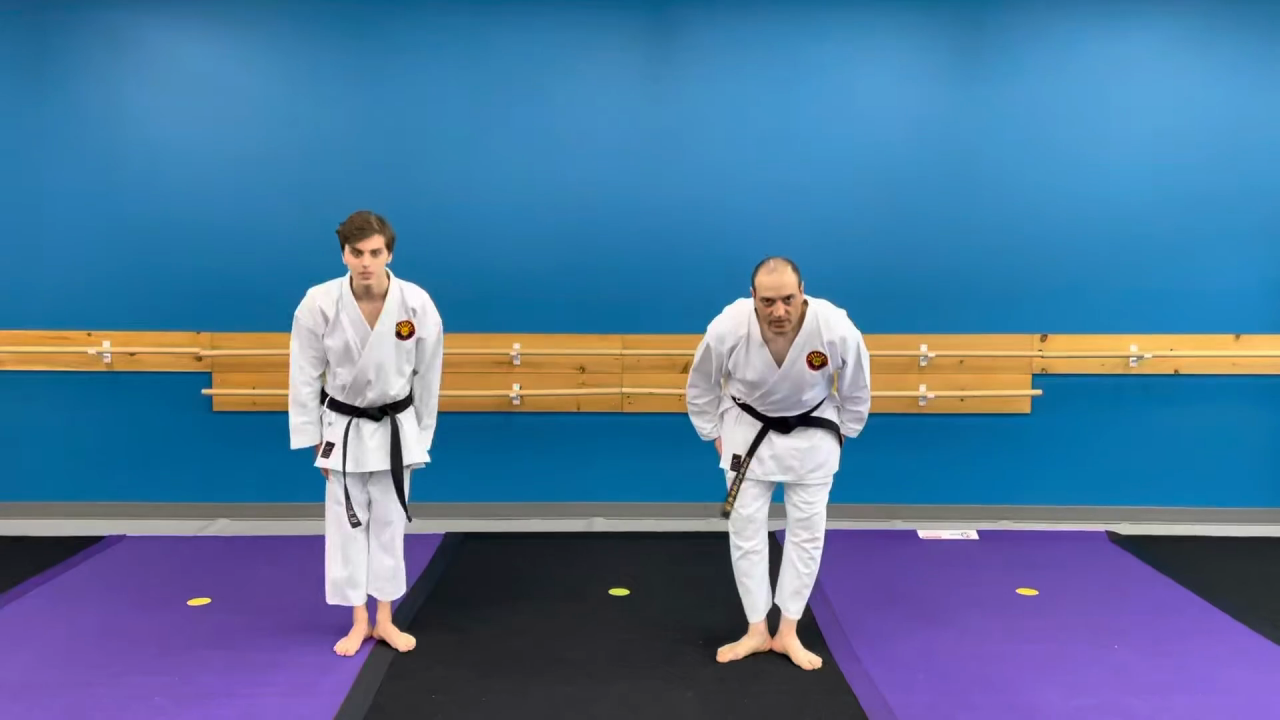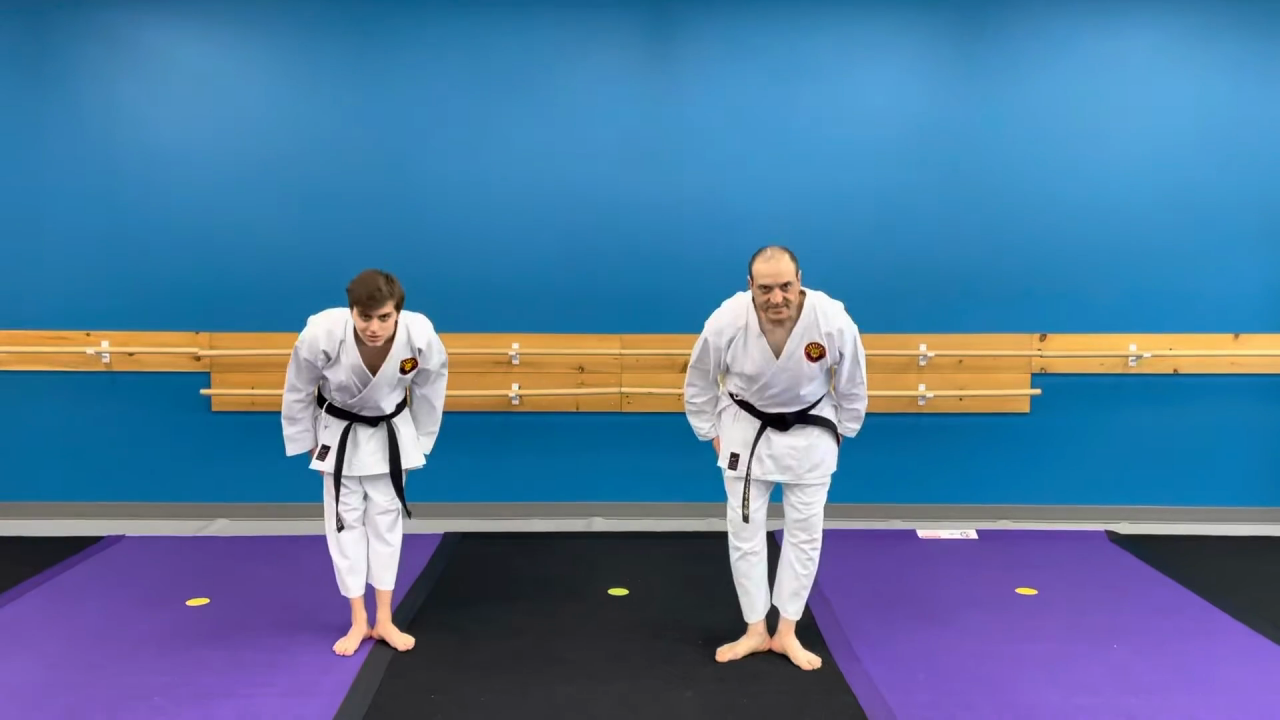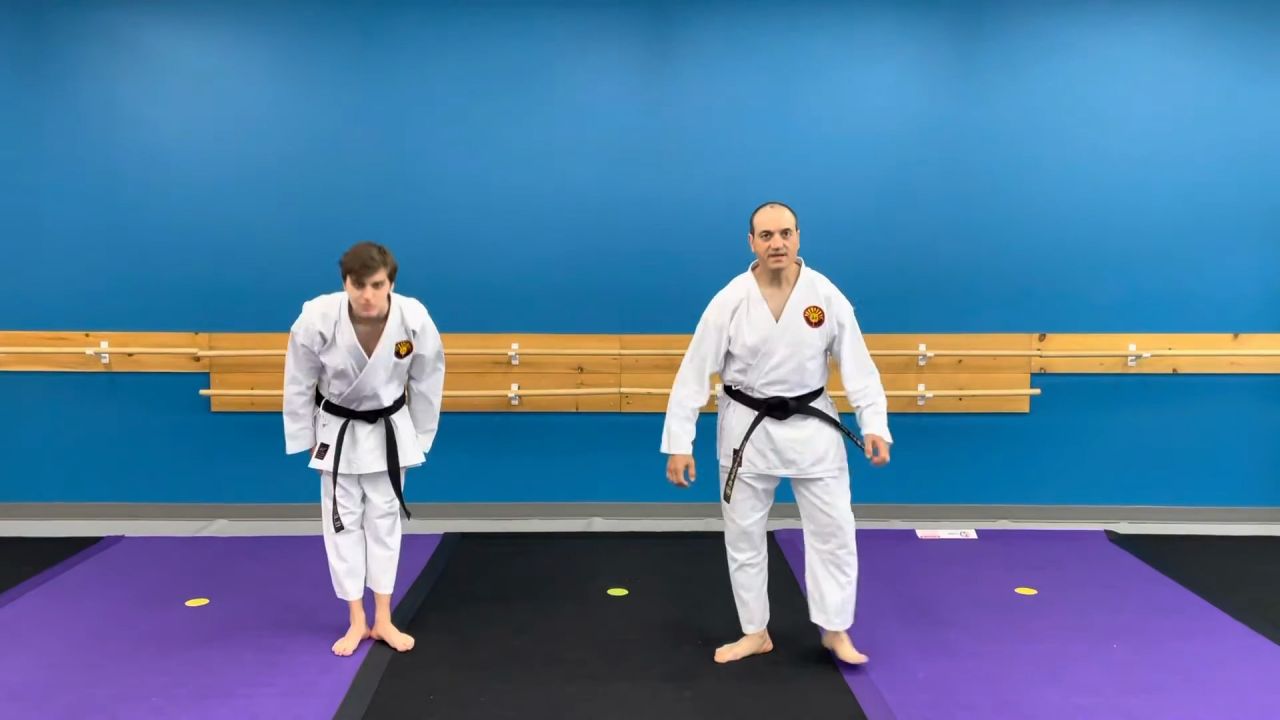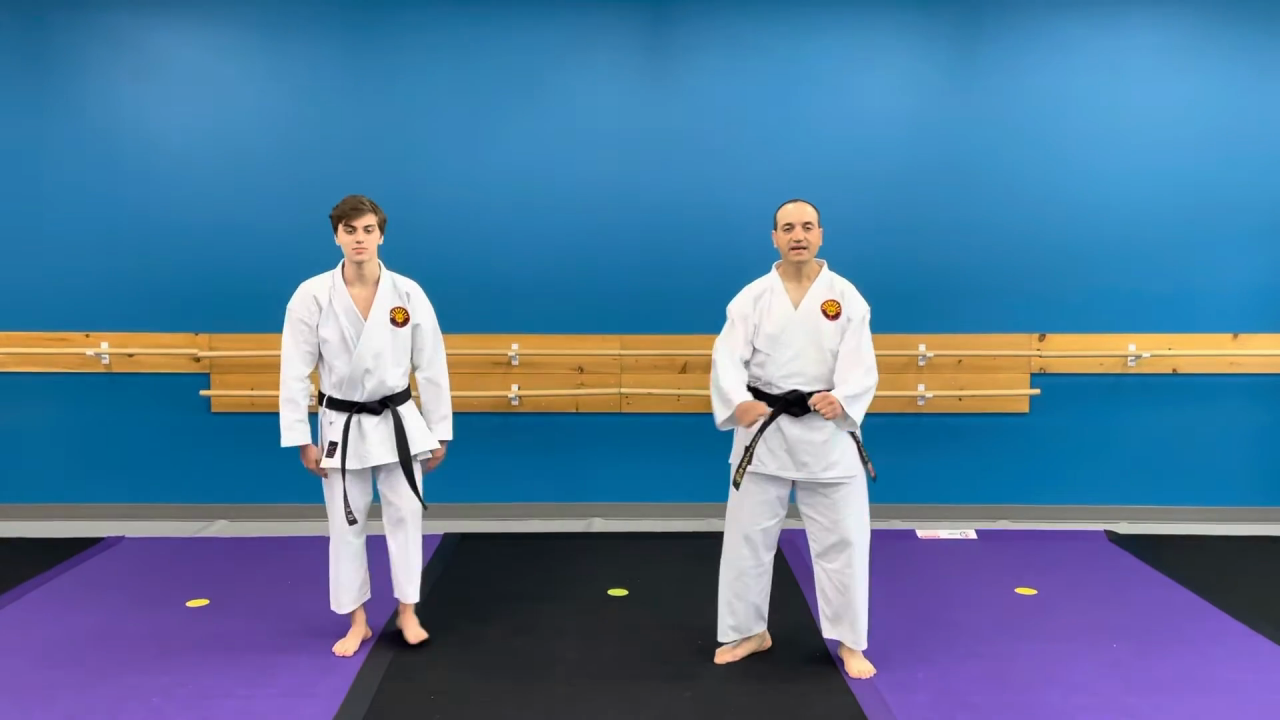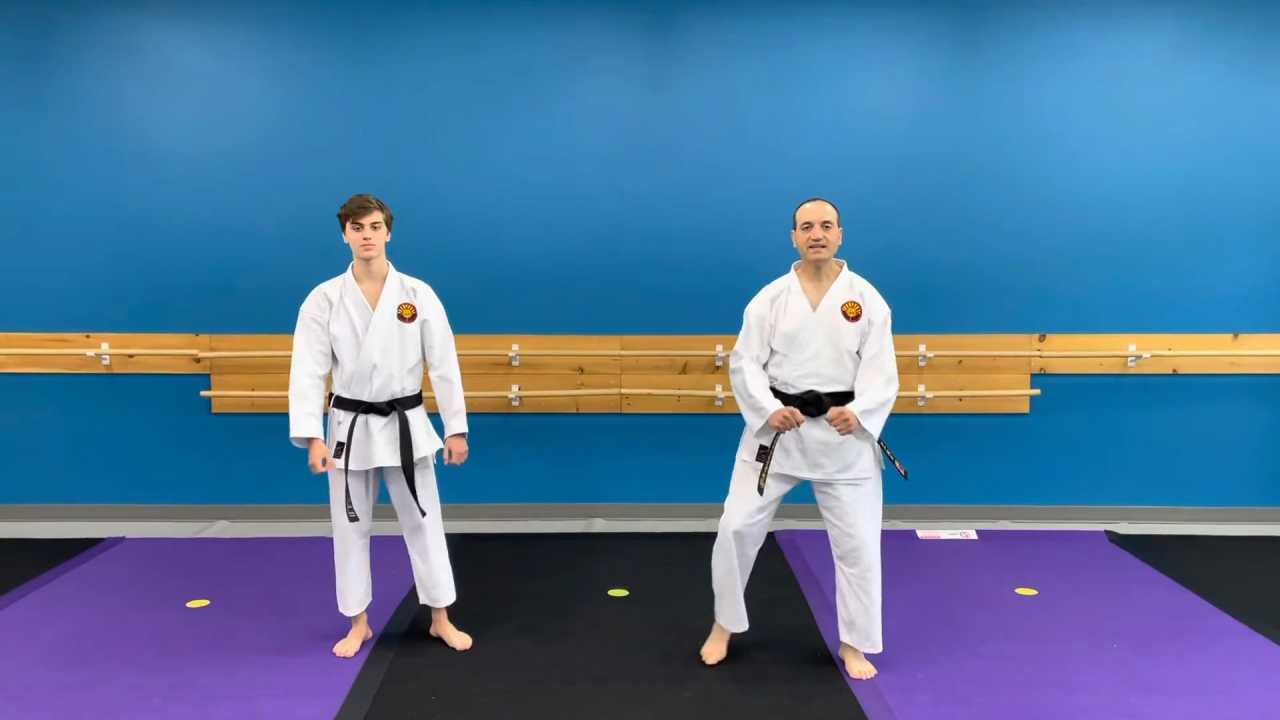
dt=0.3s
person 1, frame 1
left shoulder: (837, 330)
right shoulder: (727, 329)
left elbow: (856, 388)
right elbow: (701, 384)
left wrist: (843, 433)
right wrist: (715, 432)
left hip: (811, 432)
right hip: (749, 429)
left knee: (807, 529)
right knee: (747, 528)
left ankle: (788, 631)
right ankle: (757, 629)
person 1, frame 2
left shoulder: (834, 322)
right shoulder: (725, 323)
left elbow: (852, 385)
right elbow: (700, 382)
left wrist: (840, 431)
right wrist: (712, 431)
left hip: (808, 432)
right hip: (746, 428)
left knee: (805, 530)
right knee: (745, 529)
left ankle: (787, 631)
right ankle: (756, 629)
person 1, frame 3
left shoulder: (827, 297)
right shoulder: (728, 302)
left elbow: (857, 362)
right elbow: (696, 371)
left wrist: (874, 423)
right wrist: (680, 443)
left hip: (810, 426)
right hip: (747, 428)
left knee: (833, 525)
right knee: (744, 534)
left ankle: (835, 628)
right ankle: (755, 632)
person 1, frame 4
left shoulder: (845, 296)
right shoulder: (752, 298)
left elbow: (860, 365)
right elbow: (728, 357)
left wrist: (842, 399)
right wrist: (739, 400)
left hip: (827, 432)
right hip: (763, 430)
left knee: (843, 540)
right knee: (747, 538)
left ankle: (850, 642)
right ankle: (751, 631)
person 1, frame 5
left shoulder: (866, 298)
right shoulder: (770, 298)
left elbow: (882, 372)
right elbow: (745, 363)
left wrist: (858, 413)
right wrist: (769, 410)
left hip: (844, 432)
right hip: (776, 428)
left knee: (857, 543)
right knee: (738, 526)
left ankle: (853, 643)
right ankle: (727, 623)
person 2, frame 1
left shoulder: (417, 303)
right shoulder: (318, 303)
left elbow: (427, 373)
right elbow: (305, 375)
left wrist: (421, 435)
right wrist: (312, 435)
left hip: (394, 426)
right hip: (342, 427)
left knee: (389, 521)
right knee: (346, 522)
left ankle: (384, 619)
right ankle: (359, 621)
person 2, frame 2
left shoulder: (421, 335)
right shoulder: (321, 334)
left elbow: (431, 388)
right elbow: (298, 393)
left wrist: (420, 442)
right wrist: (307, 442)
left hip: (389, 431)
right hip: (338, 429)
left knee: (386, 518)
right knee: (345, 518)
left ankle: (383, 619)
right ankle: (358, 620)
person 2, frame 3
left shoulder: (415, 318)
right shoulder: (315, 318)
left elbow: (427, 383)
right elbow: (299, 385)
left wrist: (419, 440)
right wrist: (307, 444)
left hip: (387, 427)
right hip: (338, 428)
left knee: (385, 519)
right knee: (342, 522)
left ankle: (382, 619)
right ankle: (356, 621)
person 2, frame 4
left shoulder: (408, 293)
right shoulder: (311, 296)
left elbow: (431, 366)
right elbow: (295, 371)
left wrist: (438, 432)
right wrist: (304, 439)
left hip: (396, 422)
right hip: (342, 425)
left knee: (405, 516)
right knee: (346, 524)
left ankle: (407, 611)
right ankle: (358, 622)
person 2, frame 5
left shoulder: (419, 294)
right shoulder: (323, 299)
left elbow: (443, 364)
right elbow: (308, 370)
left wrist: (456, 428)
right wrist: (313, 436)
left hip: (407, 425)
right hip: (350, 427)
left knee: (424, 522)
right knee: (351, 527)
left ankle: (440, 618)
right ankle: (358, 623)
